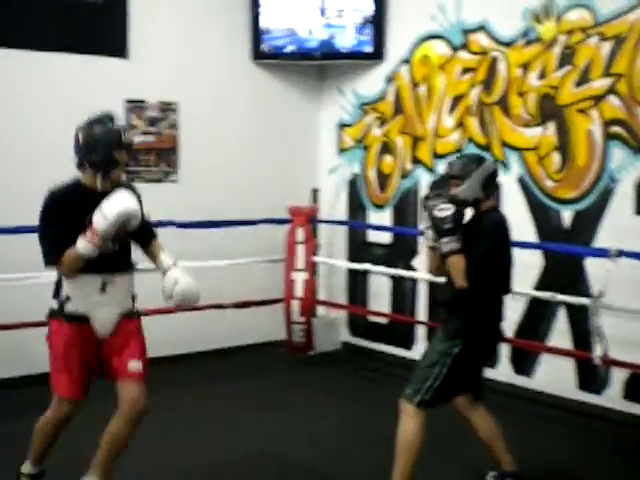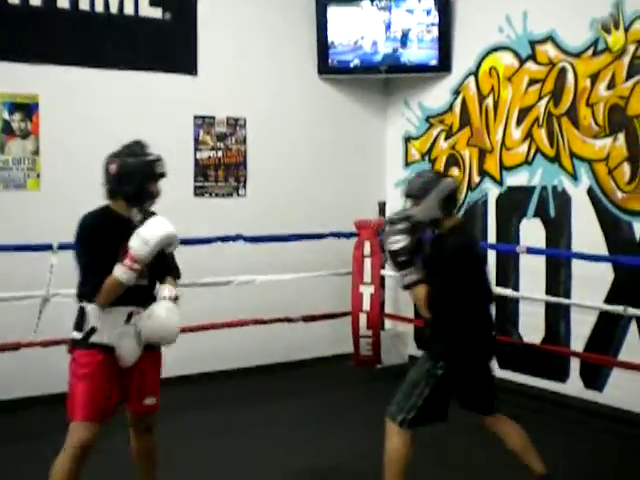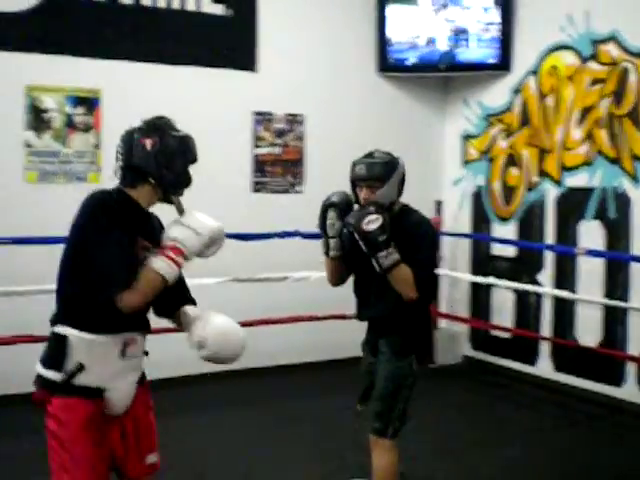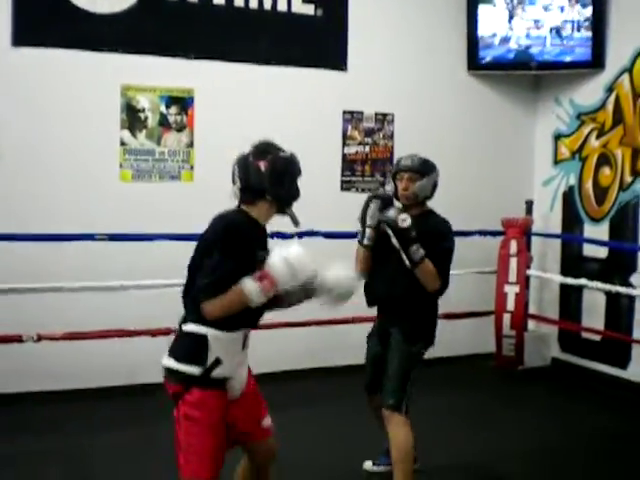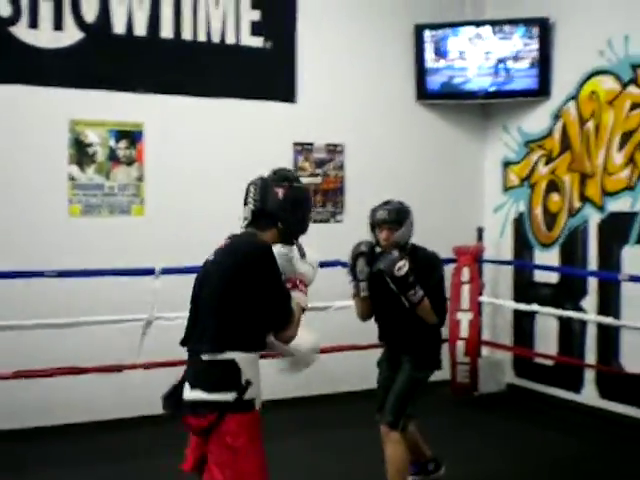
dt=1s
person 1, frame 1
left shoulder: (125, 194)
right shoulder: (61, 200)
left elbow: (146, 238)
right elbow: (65, 267)
left wrist: (170, 269)
right wrist: (99, 230)
left hip: (120, 312)
right hip: (75, 315)
left knee: (134, 404)
right knee: (64, 409)
person 1, frame 2
left shoulder: (152, 224)
right shoulder: (93, 226)
left elbow: (170, 273)
right elbow: (101, 296)
left wrist: (166, 301)
right wrist: (137, 255)
left hip: (142, 339)
right hip: (97, 340)
left knee: (143, 424)
right knee: (82, 438)
person 1, frame 3
left shoulder: (152, 227)
right shoulder: (102, 207)
left elbow: (171, 299)
right elbow: (128, 297)
left wrist: (202, 321)
right wrist: (178, 249)
left hip: (125, 378)
right hip: (77, 382)
person 1, frame 4
left shoulder: (254, 236)
right shoulder: (226, 230)
left elbow: (269, 299)
right elbow: (212, 308)
left wrist: (314, 285)
right wrist: (268, 280)
left hip: (230, 367)
right hip: (199, 371)
left knee: (263, 451)
person 1, frame 5
left shoulder: (229, 250)
right shoulder: (255, 252)
right elbow: (285, 333)
right wrist: (298, 283)
left hip: (204, 388)
right hip: (225, 398)
person 2, frame 1
left shoulder: (492, 225)
right shoulder: (477, 221)
left elbow: (463, 280)
right elbow: (438, 269)
left wrist: (448, 232)
right wrist: (436, 228)
left hip: (468, 328)
right hip: (468, 326)
left knee: (411, 406)
right knee: (468, 401)
person 2, frame 2
left shoulder: (451, 246)
right shoulder: (457, 237)
left elbow: (430, 308)
right elbow: (439, 286)
left wrist: (405, 261)
right wrist: (413, 253)
left hip: (450, 346)
right hip: (474, 341)
left knee: (397, 423)
right knee: (491, 416)
person 2, frame 3
left shoulder: (416, 226)
right shoulder: (360, 222)
left elbow: (414, 292)
right elbow: (336, 278)
left wrist: (381, 244)
right wrist: (333, 233)
left hip: (405, 337)
right hip: (378, 331)
left knee: (379, 434)
right knee: (369, 408)
person 2, frame 4
left shoulder: (438, 228)
right shoulder: (391, 220)
left elbow: (435, 284)
right elbow: (364, 270)
left wrist: (409, 241)
right wrist: (370, 225)
left hip: (413, 325)
right hip: (384, 320)
left knee: (393, 408)
right knee: (375, 397)
right ankle: (400, 453)
person 2, frame 5
left shoulder: (427, 262)
right shoulder: (377, 260)
left elbow: (435, 317)
right elbow: (364, 314)
left wrist: (406, 284)
right wrist: (361, 277)
left hip: (419, 352)
right hip: (393, 350)
left knee: (390, 428)
right knee: (391, 417)
